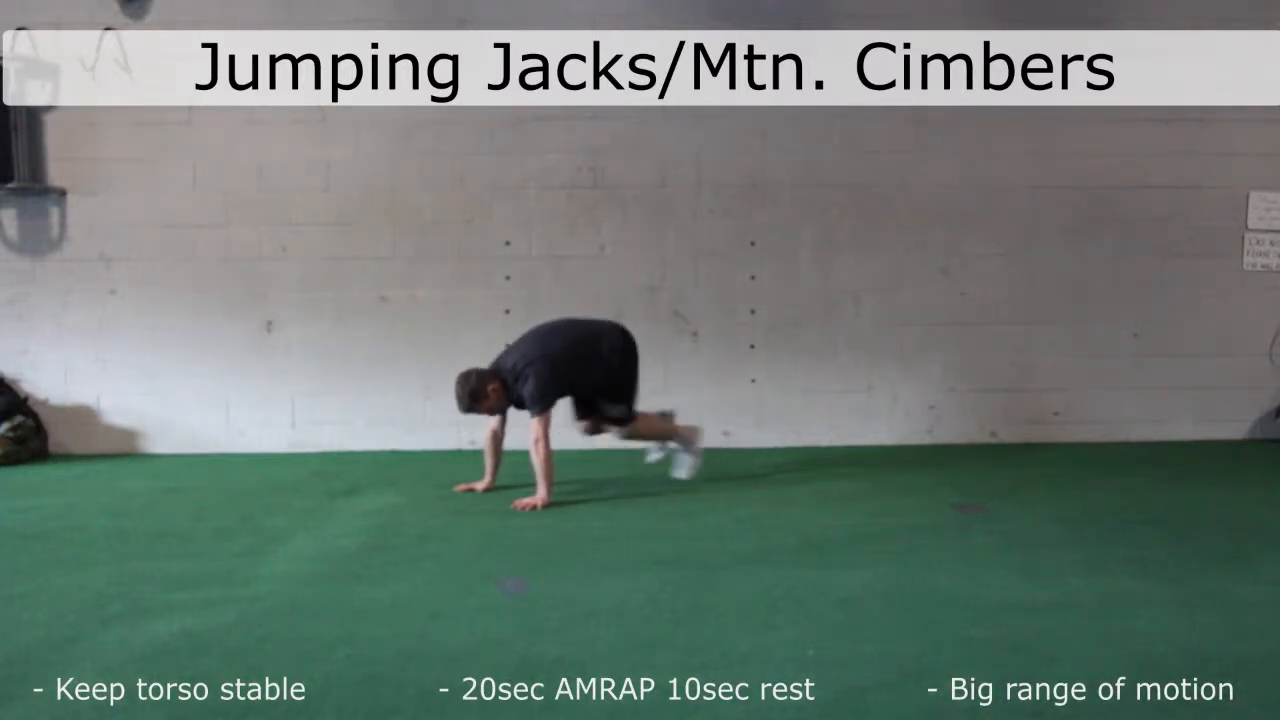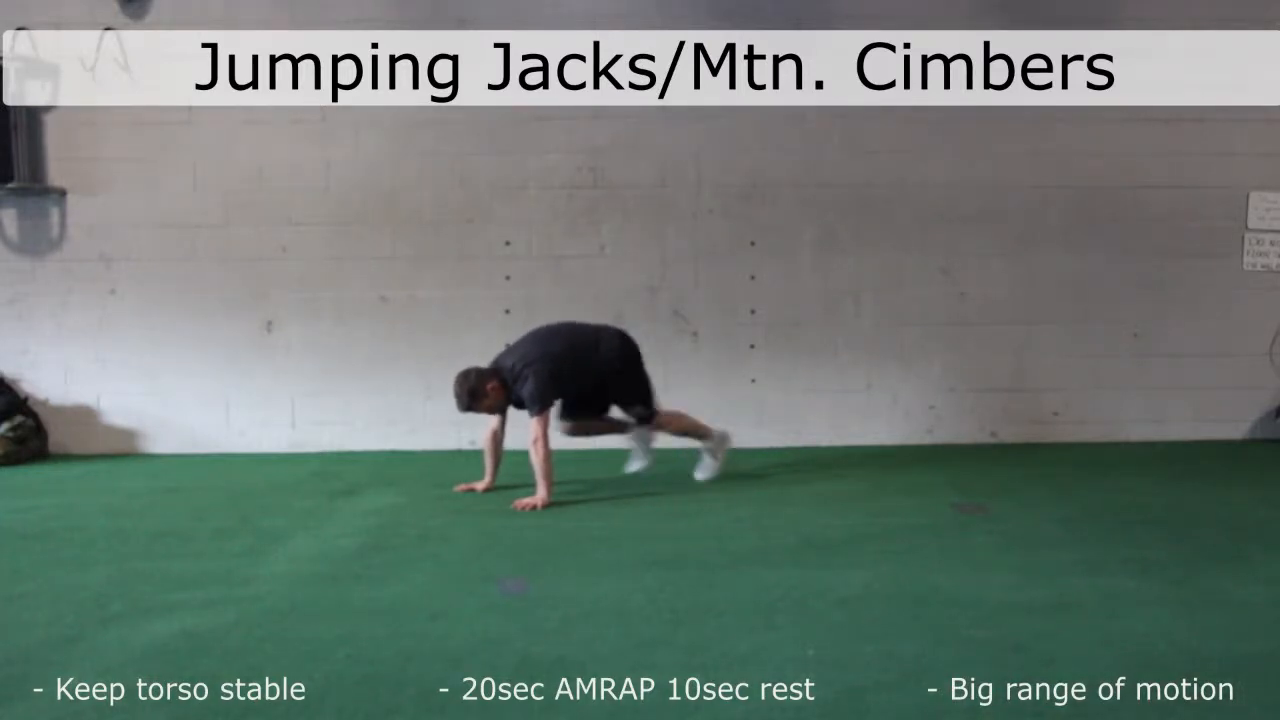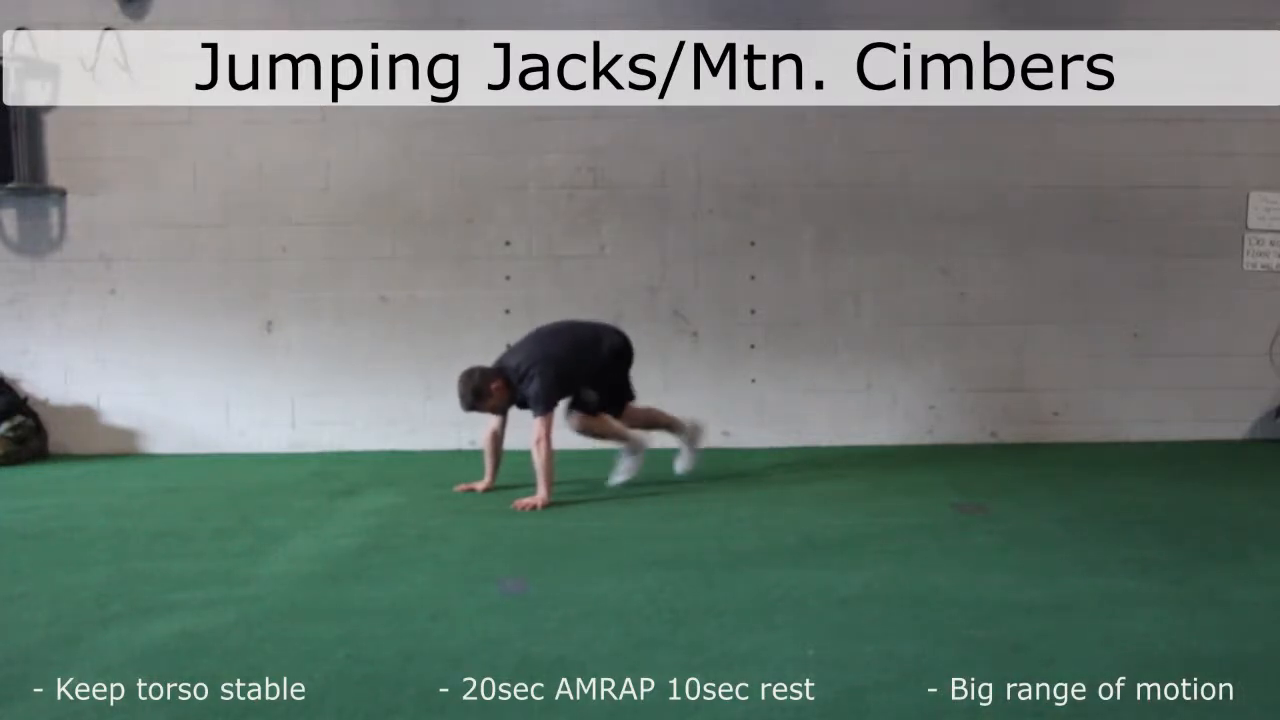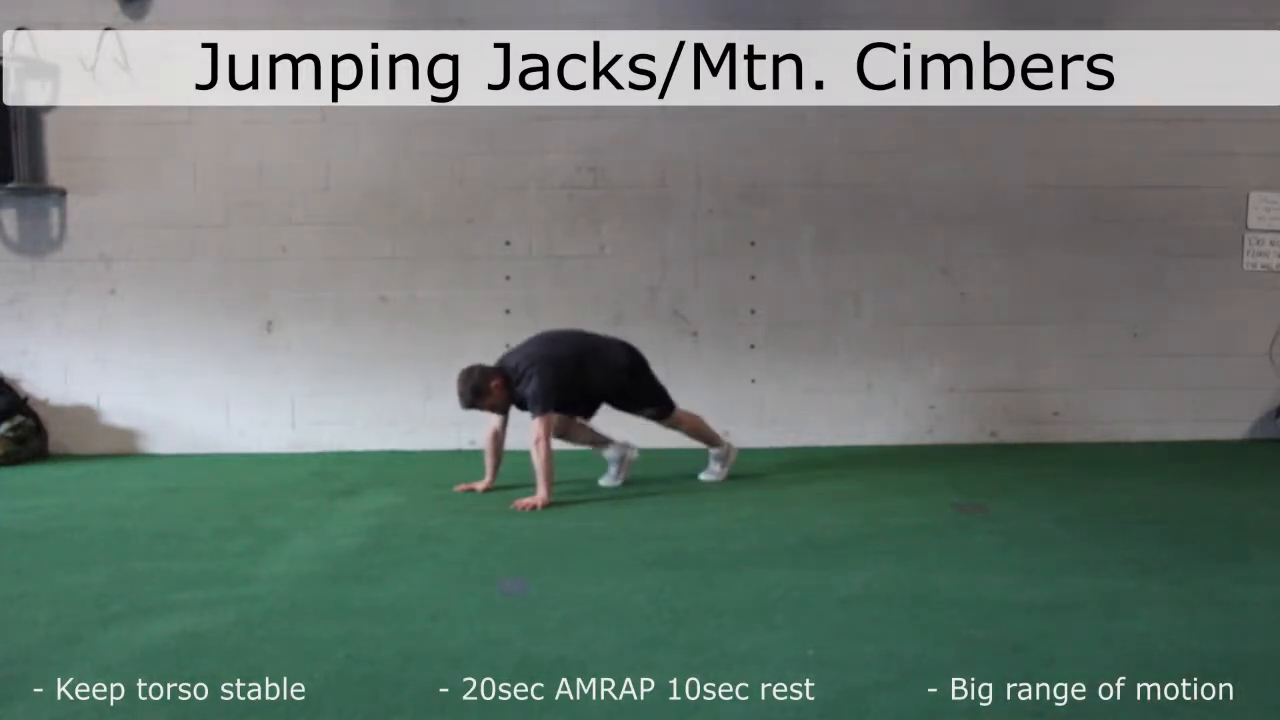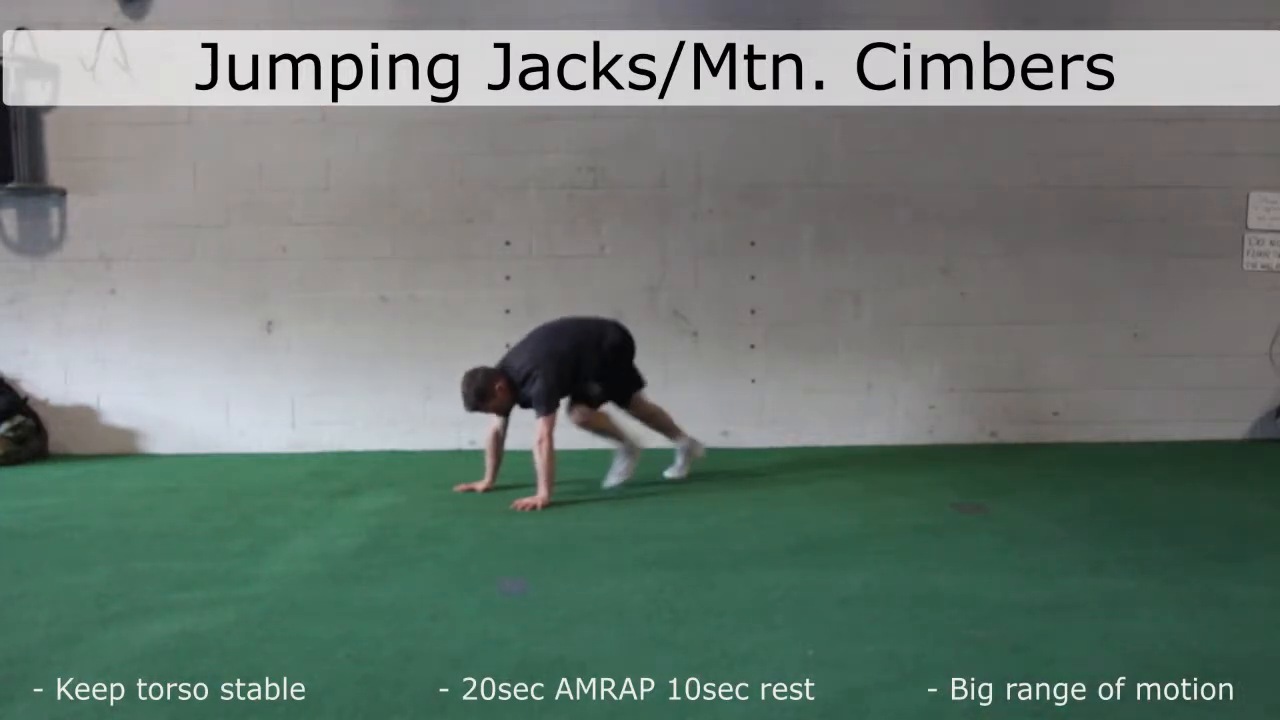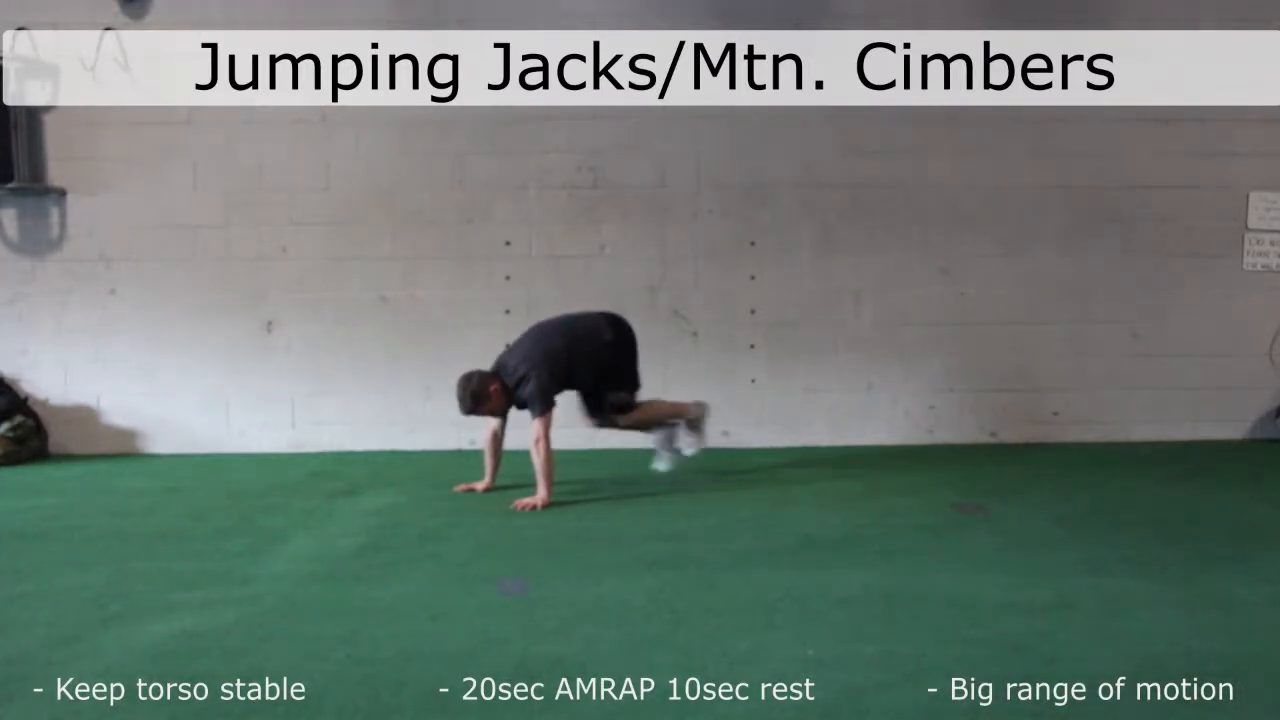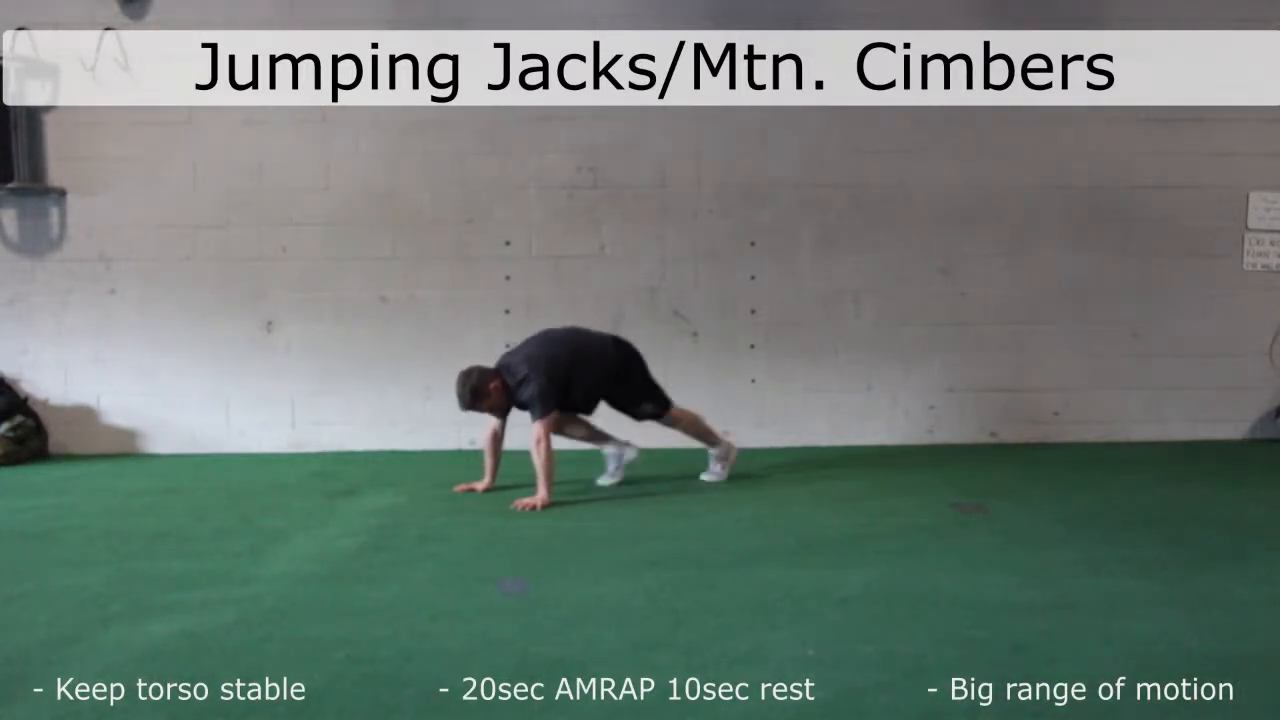
dt=0.4s
person 1, frame 1
left shoulder: (531, 378)
right shoulder: (495, 376)
left elbow: (538, 439)
right elbow: (494, 431)
left wrist: (543, 494)
right wrist: (488, 480)
left hip: (613, 348)
right hip: (592, 355)
left knee: (623, 425)
right knee: (591, 424)
left ankle: (681, 436)
right ankle: (666, 426)
person 1, frame 2
left shoulder: (530, 379)
right shoulder: (497, 375)
left elbow: (538, 439)
right elbow: (494, 431)
left wrist: (543, 494)
right wrist: (487, 479)
left hip: (612, 353)
right hip: (589, 363)
left knee: (648, 417)
right knee: (572, 425)
left ankle: (715, 442)
right ankle: (638, 434)
person 1, frame 3
left shoulder: (536, 378)
right shoulder: (498, 375)
left elbow: (541, 438)
right elbow: (494, 431)
left wrist: (543, 494)
right wrist: (487, 480)
left hip: (611, 350)
right hip: (594, 354)
left knee: (580, 420)
right knee: (618, 414)
left ankle: (631, 444)
right ankle: (685, 430)
person 1, frame 4
left shoulder: (534, 379)
right shoulder: (502, 374)
left elbow: (539, 439)
right elbow: (496, 431)
left wrist: (543, 494)
right wrist: (488, 480)
left hip: (619, 365)
right hip: (593, 373)
left knee: (666, 415)
right knee: (555, 424)
left ankle: (721, 450)
right ankle: (614, 451)
person 1, frame 5
left shoulder: (539, 378)
right shoulder: (500, 376)
left elbow: (542, 437)
right elbow: (496, 430)
left wrist: (544, 494)
right wrist: (488, 480)
left hip: (611, 343)
right hip: (592, 345)
left knee: (581, 413)
person 1, frame 6
left shoulder: (532, 379)
right shoulder: (498, 377)
left elbow: (540, 438)
right elbow: (495, 431)
left wrist: (543, 494)
right wrist: (487, 480)
left hip: (611, 339)
right hip: (594, 347)
left knee: (622, 414)
right knee: (600, 417)
left ankle: (690, 413)
right ankle: (667, 431)
person 1, frame 7
left shoulder: (531, 382)
right shoulder: (500, 374)
left elbow: (540, 439)
right elbow: (495, 430)
left wrist: (544, 495)
right wrist: (488, 480)
left hip: (614, 359)
right hip: (592, 366)
left knee: (663, 413)
right knee: (552, 420)
left ankle: (722, 451)
right ankle: (615, 448)
